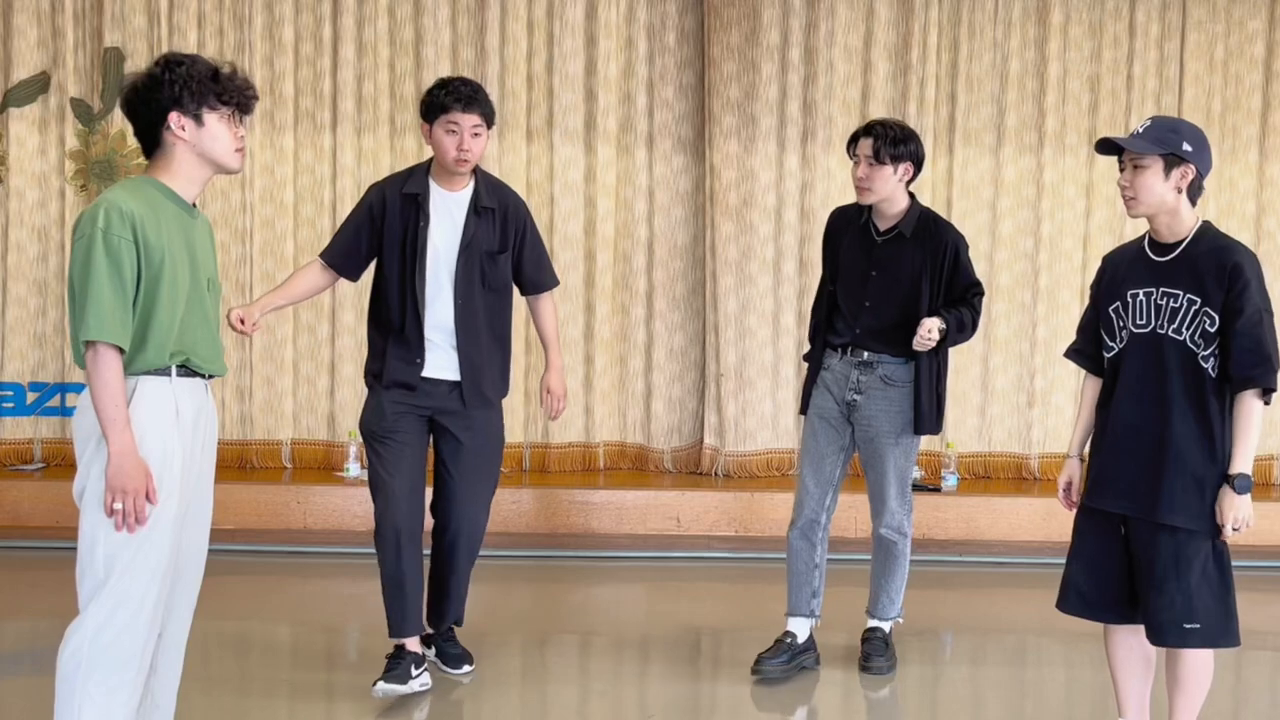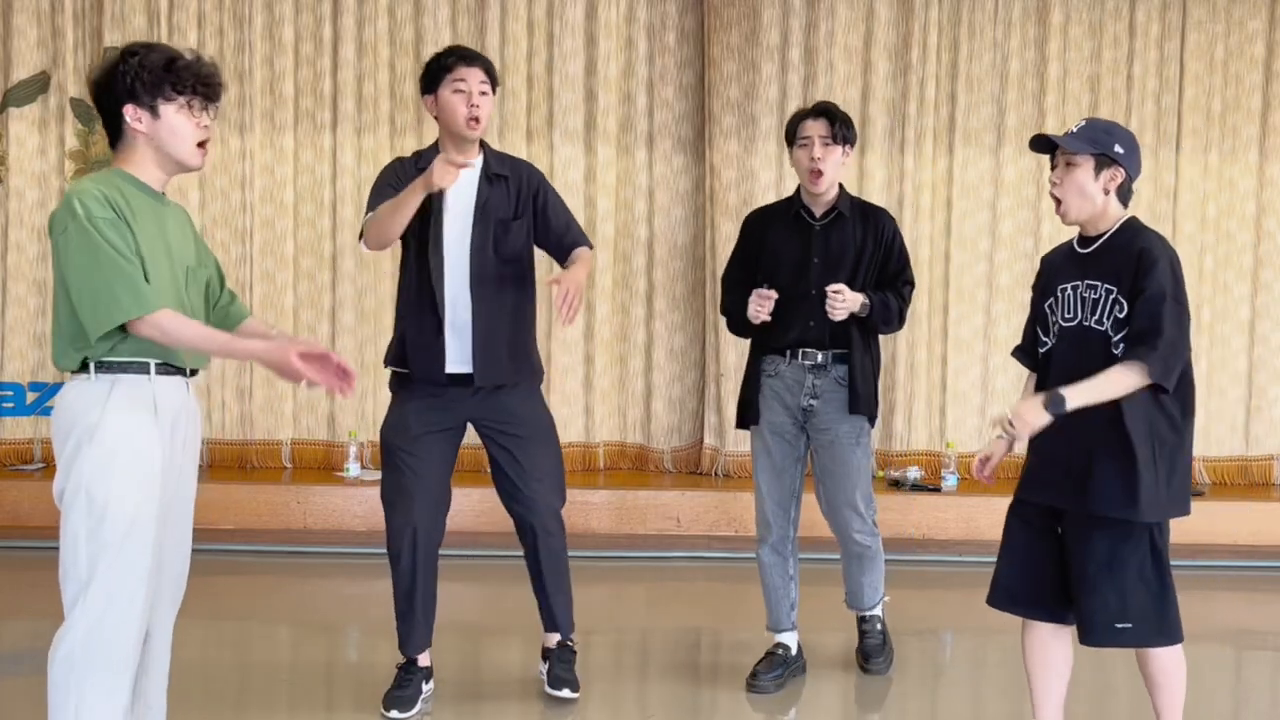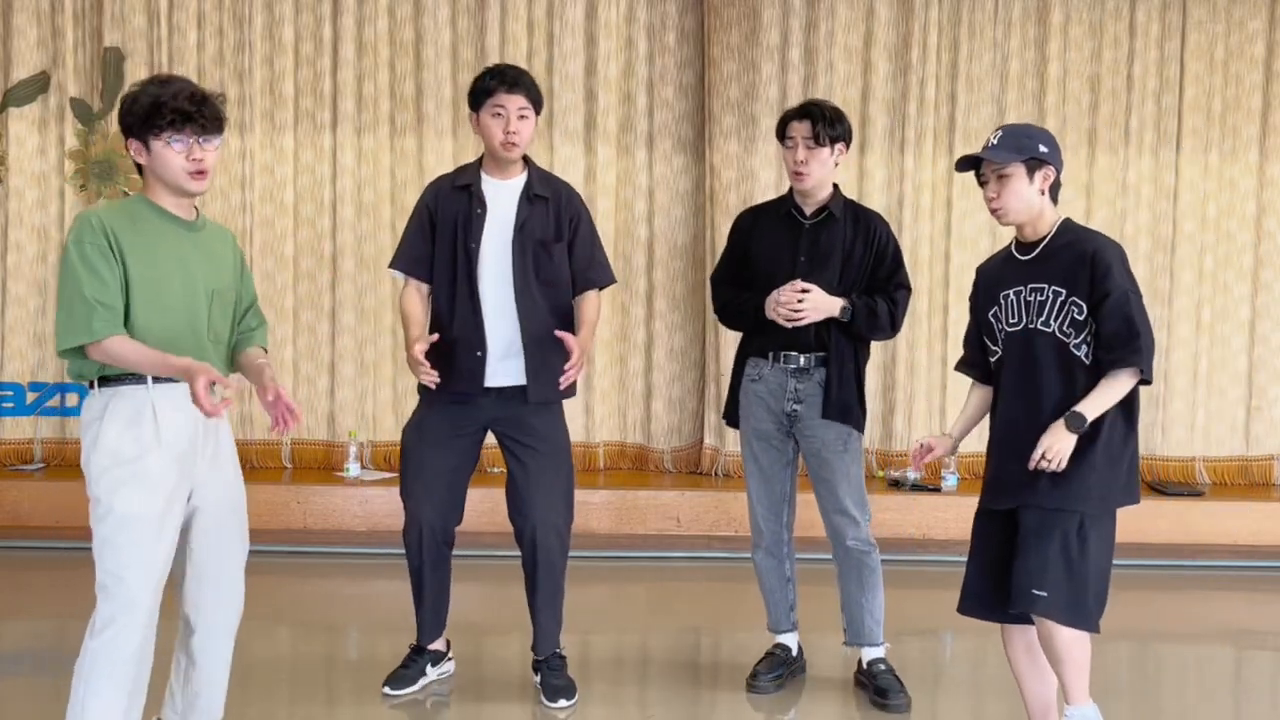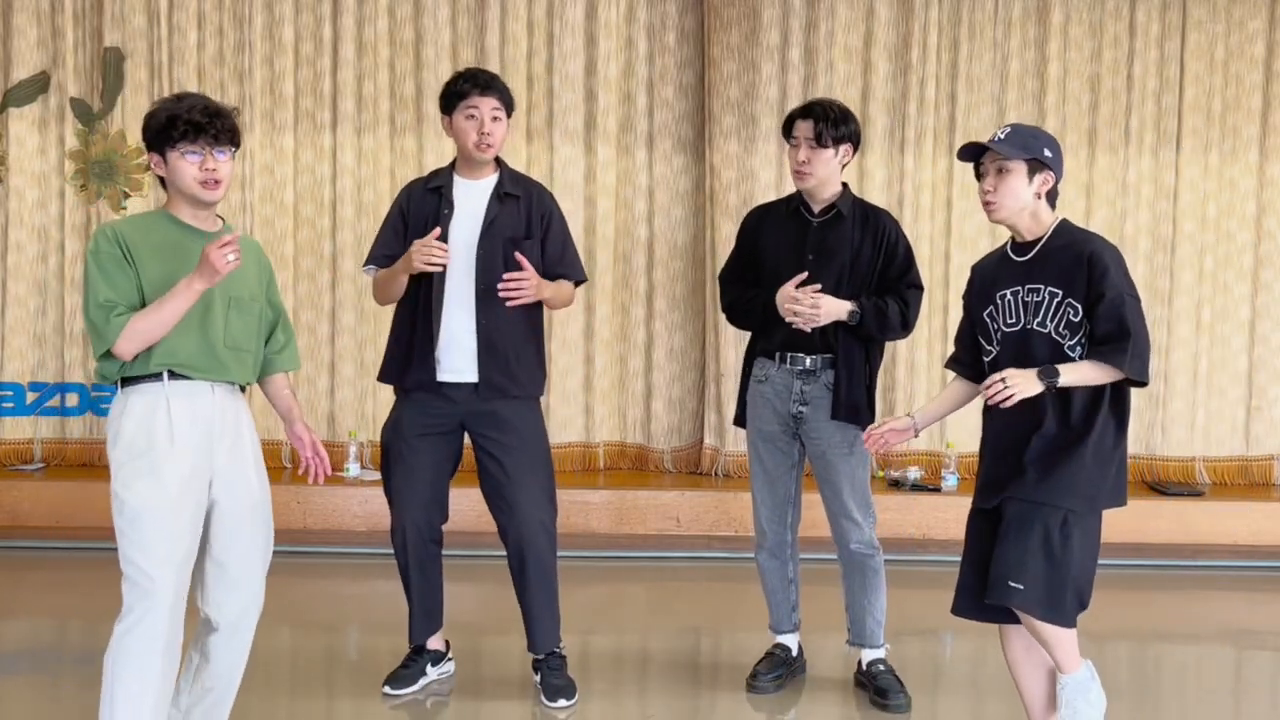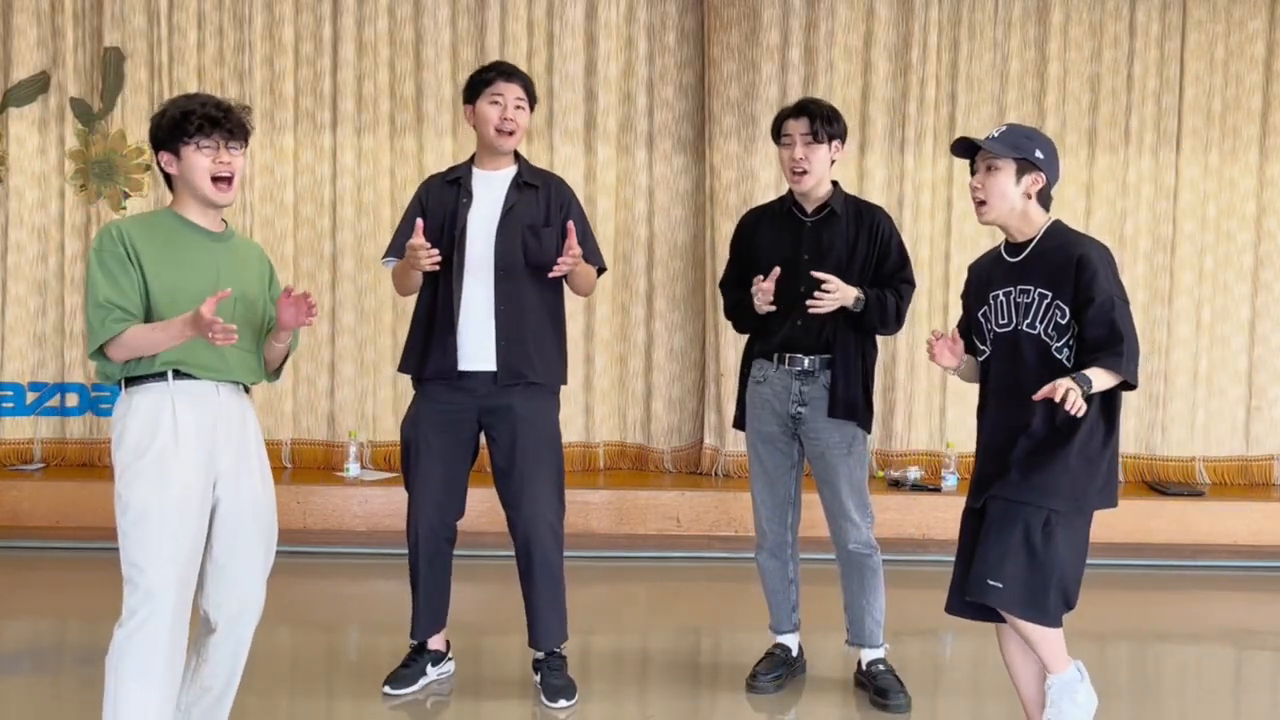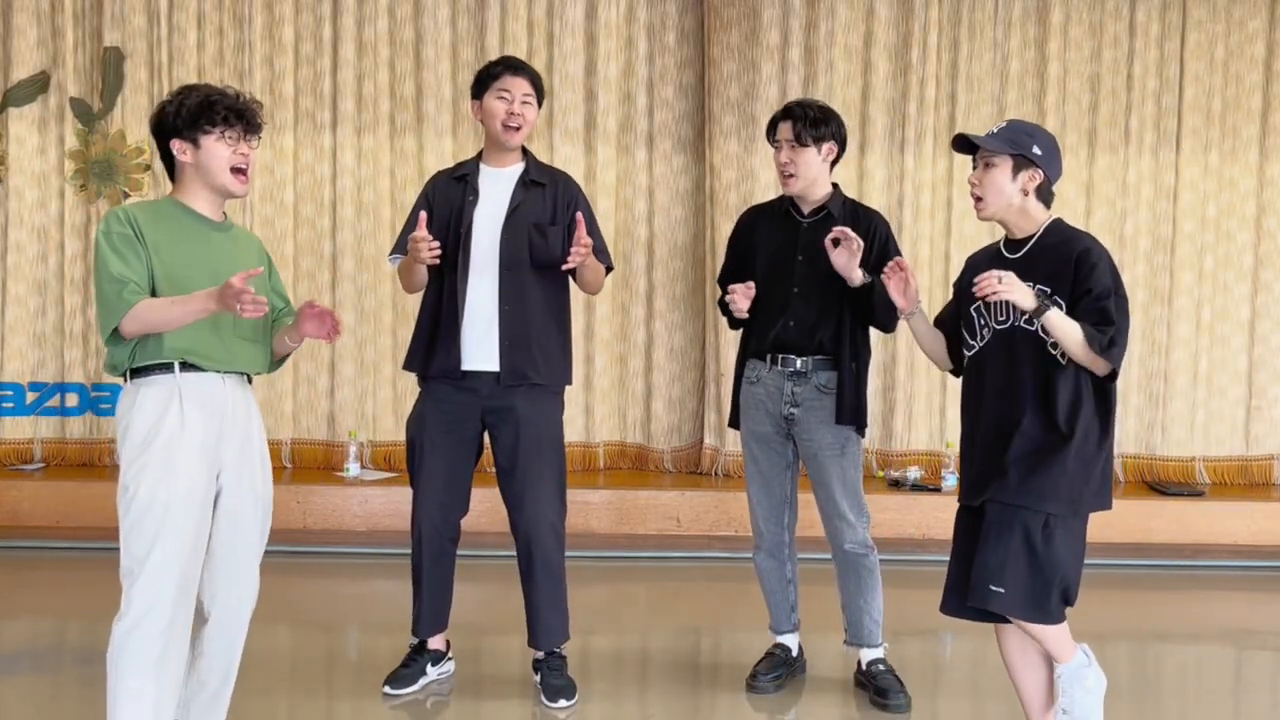
dt=0.7s
person 1, frame 1
left shoulder: (505, 206)
right shoulder: (389, 198)
left elbow: (538, 288)
right elbow: (329, 266)
left wrist: (554, 362)
right wrist: (261, 305)
left hip: (474, 388)
right hip: (400, 383)
left knee: (464, 516)
right knee: (396, 509)
left ankle: (442, 628)
right ankle: (407, 649)
person 1, frame 2
left shoulder: (522, 180)
right shoulder: (409, 174)
left elbow: (580, 254)
right elbow: (374, 237)
left wrist: (577, 276)
right wrist: (425, 184)
left hip: (507, 378)
right hip: (425, 382)
left knee: (540, 511)
right knee: (412, 523)
left ankle: (558, 641)
right ankle: (416, 662)
person 1, frame 3
left shoulder: (560, 201)
right shoulder: (443, 196)
left elbow: (589, 288)
right elbow: (413, 283)
left wrist: (583, 342)
right wrist: (415, 341)
left hip: (532, 392)
right hip: (452, 389)
left knee: (545, 524)
right knee: (426, 519)
left ankle: (548, 655)
right ankle: (431, 645)
person 1, frame 4
left shoulder: (532, 200)
right shoulder: (417, 197)
left elbow: (568, 288)
right elbow: (380, 290)
left wrist: (539, 288)
right wrist: (407, 264)
left hip: (506, 389)
right hip: (425, 388)
left knee: (531, 521)
right knee: (412, 519)
left ankle: (548, 654)
right ankle: (430, 646)
person 1, frame 5
left shoulder: (551, 192)
right shoulder: (437, 191)
left elbow: (587, 284)
right elbow: (401, 284)
left wrist: (573, 264)
right wrist: (413, 262)
left hip: (524, 381)
right hip: (445, 378)
left knee: (537, 518)
right knee: (428, 515)
left ankle: (549, 654)
right ankle: (431, 646)
person 1, frame 6
left shoulder: (558, 190)
right shoulder: (445, 187)
left elbow: (595, 283)
right elbow: (409, 283)
left wrist: (584, 260)
right wrist: (417, 258)
left hip: (528, 380)
right hip: (449, 377)
left knee: (539, 519)
right knee: (432, 514)
left ankle: (550, 654)
right ankle: (431, 646)
person 2, frame 1
left shoulder: (196, 221)
right shoulder: (118, 212)
right elbow: (101, 341)
right wrist: (122, 449)
left hip: (195, 412)
right hip: (140, 413)
left knee: (172, 599)
right knee: (121, 603)
person 2, frame 2
left shoulder: (173, 216)
right shoulder: (88, 203)
left elbow: (222, 317)
right elbow: (142, 316)
left wrist: (292, 351)
right wrist: (262, 352)
left hip: (173, 407)
right hip: (113, 407)
left knee: (157, 597)
right knee: (107, 604)
person 2, frame 3
left shoulder: (222, 241)
right shoulder: (101, 227)
left elbow: (242, 337)
right elbow: (96, 338)
left wrist: (265, 382)
right wrist: (182, 368)
left hip: (206, 425)
right hip: (132, 420)
left knee: (219, 598)
right knee: (130, 601)
person 2, frame 4
left shoulder: (248, 251)
right shoulder: (119, 238)
left elbow: (269, 352)
right elbow: (122, 340)
left wrist: (295, 421)
right wrist: (198, 279)
left hip: (232, 420)
right hip: (156, 414)
left knee: (239, 596)
right knee: (156, 594)
person 2, frame 5
left shoulder: (252, 256)
right shoulder: (125, 237)
right elbow: (116, 342)
left wrist: (284, 330)
right wrist: (190, 325)
left hip: (237, 420)
right hip: (161, 415)
left knee: (240, 595)
right knee: (158, 593)
person 2, frame 6
left shoulder: (246, 245)
right shoulder: (130, 223)
left elbow: (271, 350)
right elbow: (129, 317)
left wrist: (300, 328)
right wrist: (213, 301)
left hip: (239, 411)
right hip: (166, 405)
left knee: (233, 589)
right knee: (160, 585)
person 3, frame 1
left shoulder: (940, 238)
right shoulder: (841, 225)
left elbow: (969, 306)
left wrist: (940, 326)
right wrist: (816, 357)
left hip: (894, 383)
right hip: (833, 374)
left knee: (890, 517)
right knee: (809, 509)
left ankle: (879, 627)
right ankle: (799, 633)
person 3, frame 2
left shoulder: (874, 224)
right shoulder: (763, 224)
left elbow: (899, 303)
right elbow: (730, 298)
left wrist: (861, 303)
right wrist: (749, 309)
left hip: (842, 382)
right hip: (776, 381)
left knee: (853, 517)
right knee: (775, 521)
left ankle: (869, 614)
right ankle: (785, 642)
person 3, frame 3
left shoulder: (867, 227)
right shoulder: (754, 223)
left elbow: (892, 311)
right elbow: (723, 299)
left wrist: (836, 306)
right wrist: (763, 306)
left hip: (830, 387)
right hip: (762, 382)
left knee: (851, 527)
right knee: (768, 524)
left ankle: (872, 657)
right ankle: (785, 644)
person 3, frame 4
left shoulder: (876, 226)
right shoulder: (763, 222)
left elbow: (905, 309)
right elbow: (731, 298)
left wrist: (846, 310)
right wrist: (774, 303)
left hip: (837, 387)
right hip: (770, 382)
left knee: (855, 529)
right knee: (772, 524)
left ankle: (871, 656)
right ankle: (785, 643)
person 3, frame 5
left shoulder: (869, 222)
right shoulder: (756, 224)
left elbow: (897, 306)
right elbow: (731, 305)
left wrist: (853, 298)
right wrist: (753, 303)
left hip: (836, 388)
right hip: (768, 384)
left knee: (854, 529)
right knee: (772, 525)
left ankle: (871, 657)
right ankle: (786, 644)
person 3, frame 6
left shoulder: (864, 225)
right shoulder: (755, 222)
left elbow: (891, 314)
right elbow: (729, 293)
left wrist: (856, 277)
right wrist: (735, 306)
left hip: (828, 388)
right hip: (762, 385)
left knee: (849, 528)
right knee: (769, 525)
left ankle: (872, 657)
right ankle: (786, 644)
person 4, frame 1
left shoulder: (1231, 265)
right shoulder: (1118, 266)
right wrist: (1075, 453)
left hip: (1189, 480)
right hip: (1115, 475)
left knee: (1185, 617)
right knee: (1117, 608)
person 4, frame 2
left shoulder: (1148, 255)
right shoulder: (1054, 264)
left elbow: (1151, 364)
left wrist: (1056, 402)
right wrist: (1007, 434)
left hip: (1125, 470)
right hip: (1053, 468)
left knee: (1138, 610)
right knee: (1041, 601)
person 4, frame 3
left shoulder: (1096, 256)
right shoulder: (992, 273)
left elbow: (1132, 361)
left wrist: (1073, 422)
right wrist: (951, 438)
left hip: (1078, 465)
right hip: (1011, 466)
left knee: (1051, 594)
right knee: (1011, 603)
person 4, frame 4
left shoulder: (1093, 257)
right shoulder: (987, 273)
left elbow: (1126, 358)
left wrist: (1044, 376)
right wrist: (916, 422)
left hip: (1072, 459)
right hip: (1004, 460)
left knee: (1028, 585)
right knee: (1003, 602)
person 4, frame 5
left shoulder: (1084, 259)
right shoulder: (983, 272)
left elbow: (1119, 359)
left wrist: (1080, 383)
right wrist: (956, 361)
left hip: (1063, 461)
right hip: (998, 458)
left knee: (1012, 586)
right knee: (1005, 603)
person 4, frame 6
left shoulder: (1082, 255)
right shoulder: (981, 265)
left elbow: (1104, 354)
right elbow: (952, 357)
left wrist: (1034, 306)
right wrist: (911, 311)
left hip: (1056, 461)
right hip: (991, 459)
left knee: (1015, 589)
right knee: (997, 603)
left ankle: (1076, 668)
